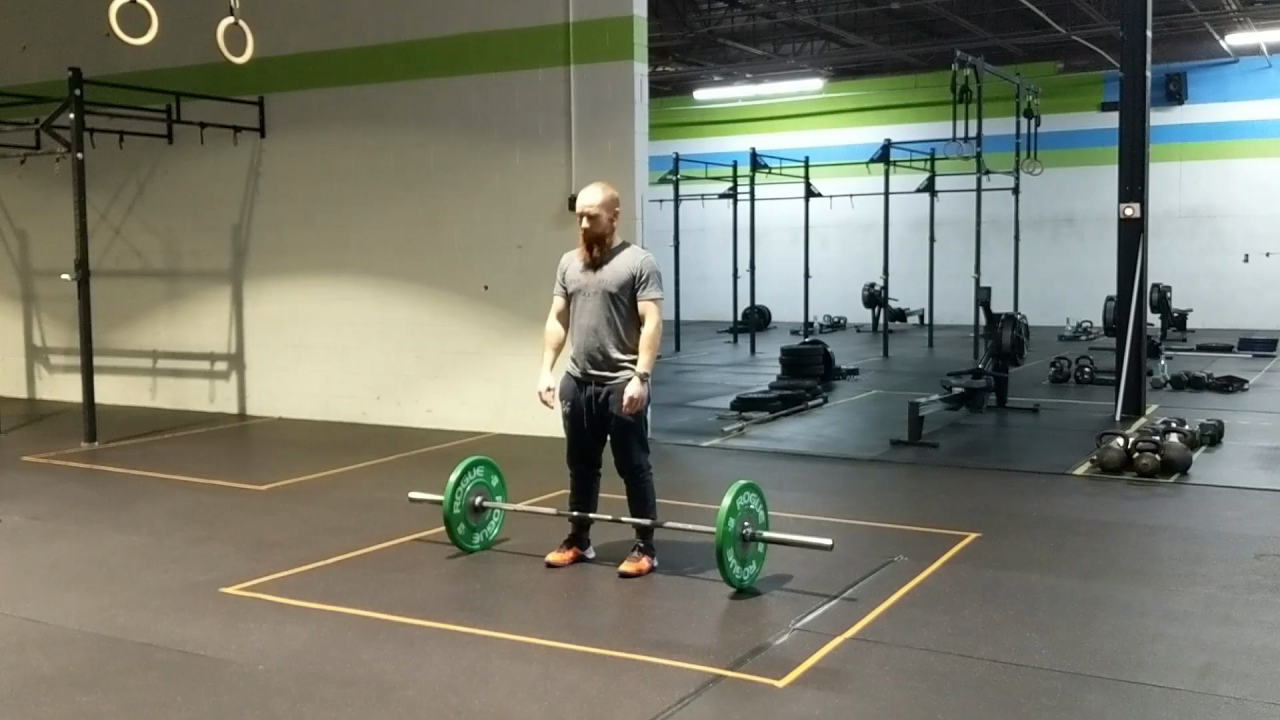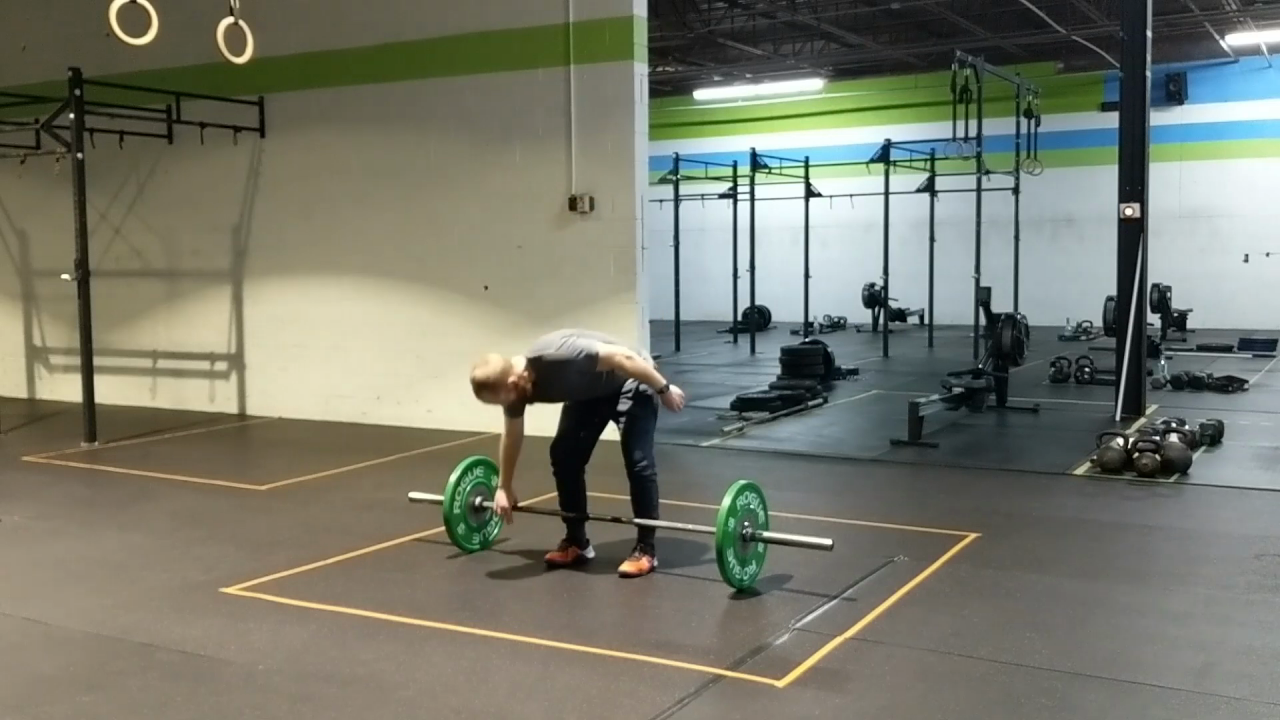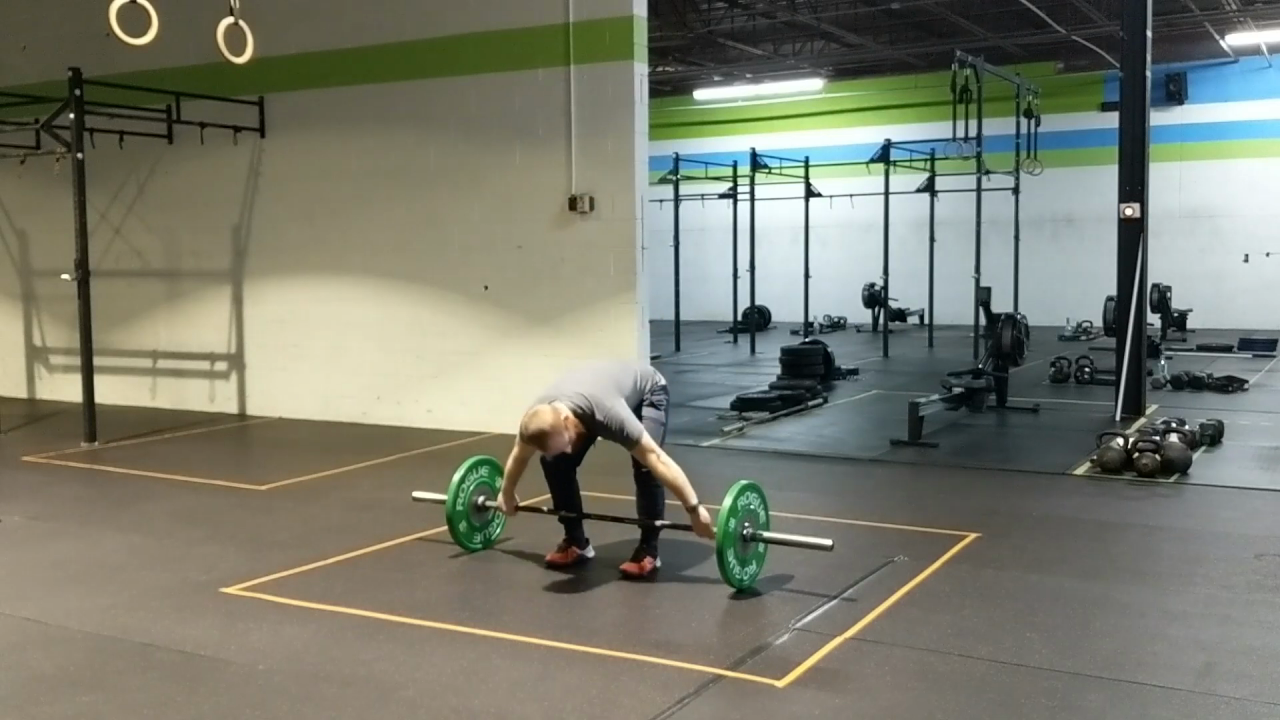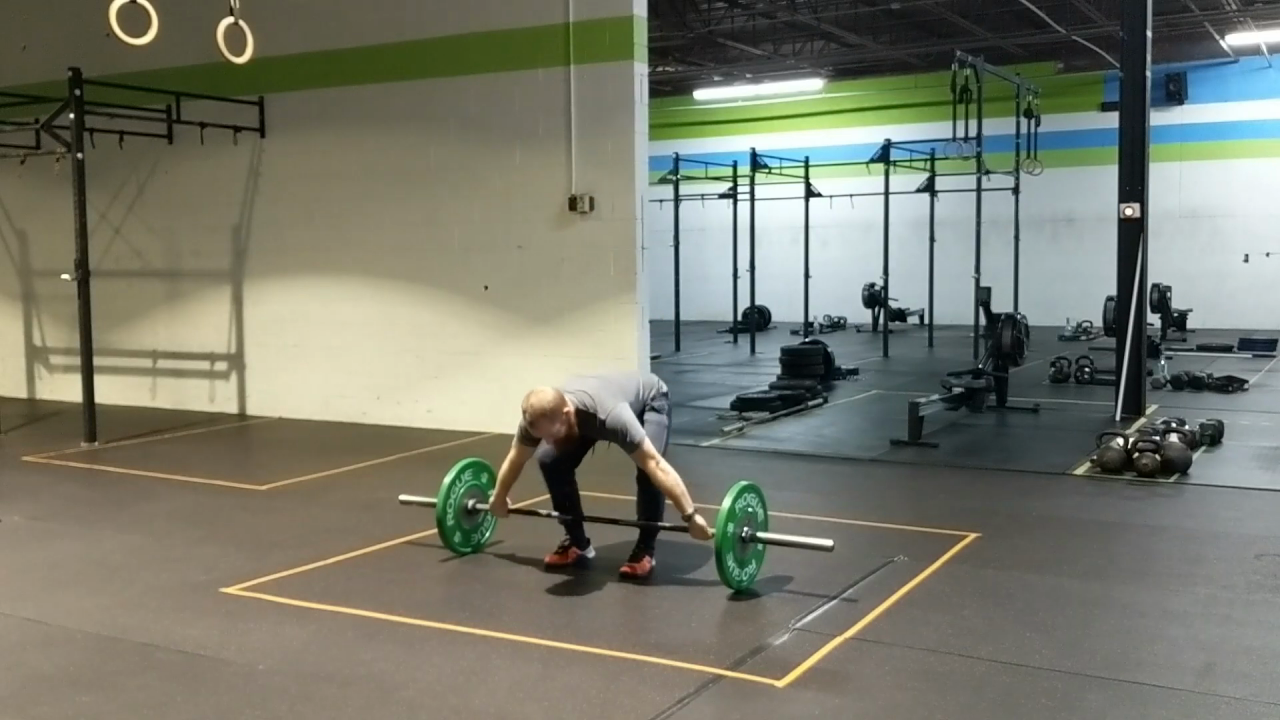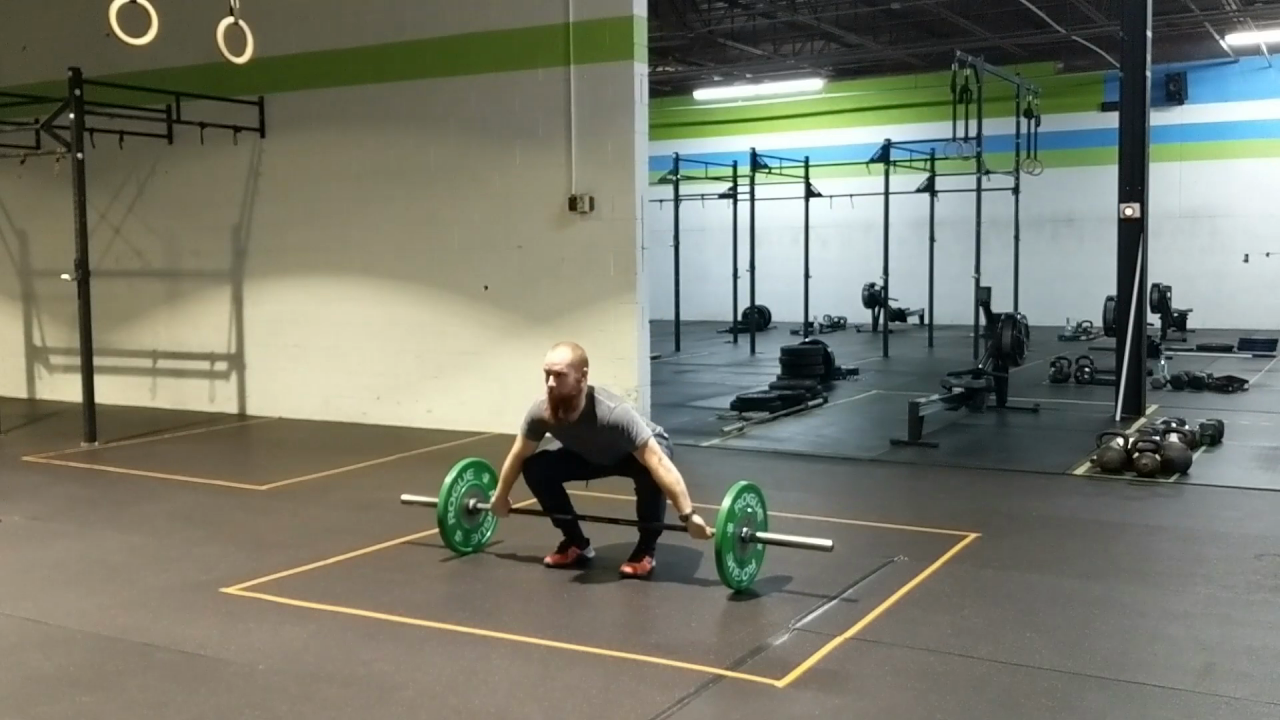
dt=1s
person 1, frame 1
left shoulder: (638, 262)
right shoulder: (568, 263)
left elbow: (652, 323)
right elbow: (558, 319)
left wrist: (641, 377)
right wrist: (546, 370)
left hip: (622, 385)
right hip: (577, 382)
left knee: (633, 467)
right knee: (581, 466)
left ankle: (645, 548)
right ankle: (579, 540)
person 1, frame 2
left shoulder: (558, 354)
right shoulder: (515, 384)
left elbow: (622, 357)
right elbow: (512, 437)
left wrist: (664, 389)
right wrist: (504, 488)
left hip: (630, 383)
right hip: (588, 394)
left knee: (638, 462)
right knee: (563, 456)
left ankle: (646, 549)
right ankle: (576, 541)
person 1, frame 3
left shoulder: (606, 412)
right shoulder: (540, 419)
left elbow: (657, 461)
right elbow: (520, 456)
left wrist: (695, 509)
right wrist: (507, 494)
left hip: (647, 390)
right hip: (598, 389)
left knee: (646, 466)
right knee: (553, 461)
left ankle: (648, 550)
right ankle: (576, 542)
person 1, frame 4
left shoulder: (610, 415)
right shoulder: (538, 417)
left elbow: (656, 466)
right elbow: (515, 460)
left wrist: (691, 516)
right wrist: (499, 498)
left hip: (649, 399)
left knee: (648, 470)
right knee: (551, 462)
left ankle: (645, 551)
right ankle: (577, 543)
person 1, frame 5
left shoulder: (614, 414)
right shoulder: (540, 412)
left elbow: (659, 464)
right elbow: (518, 456)
left wrist: (689, 515)
right wrist: (500, 496)
left hip: (647, 448)
left knee: (649, 474)
right knee: (535, 468)
left ankle: (646, 551)
right ankle: (576, 543)
